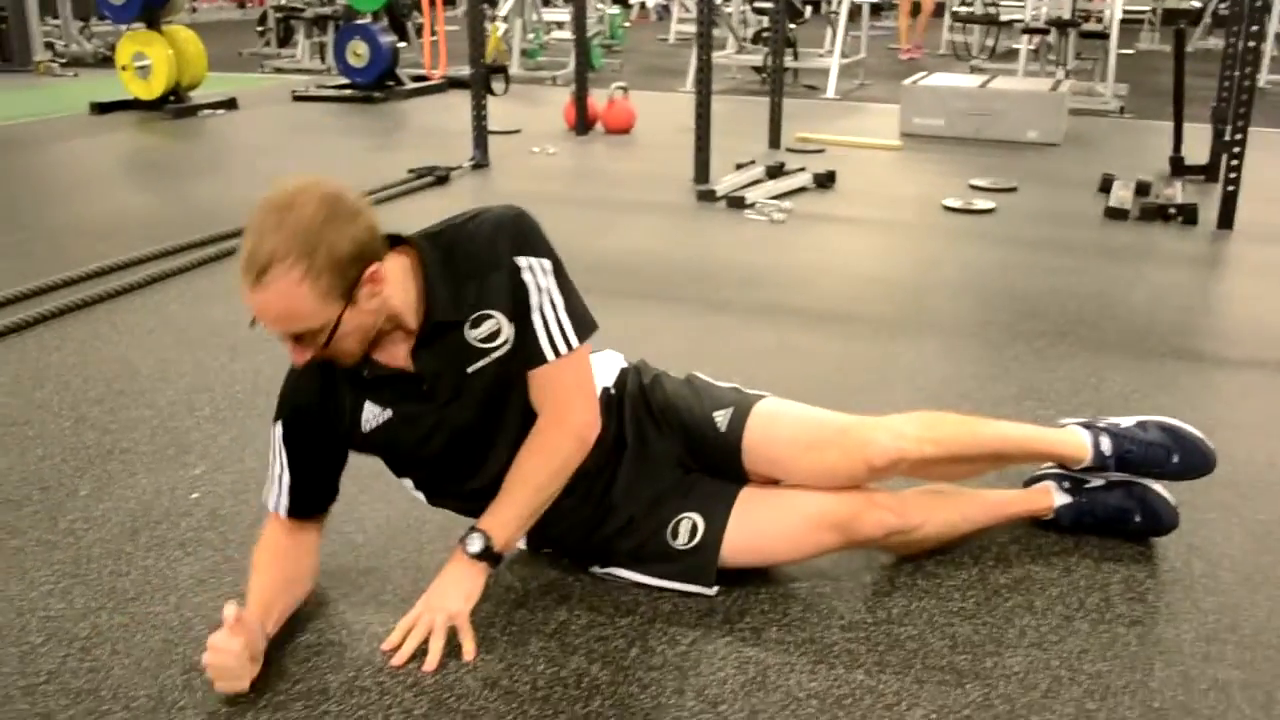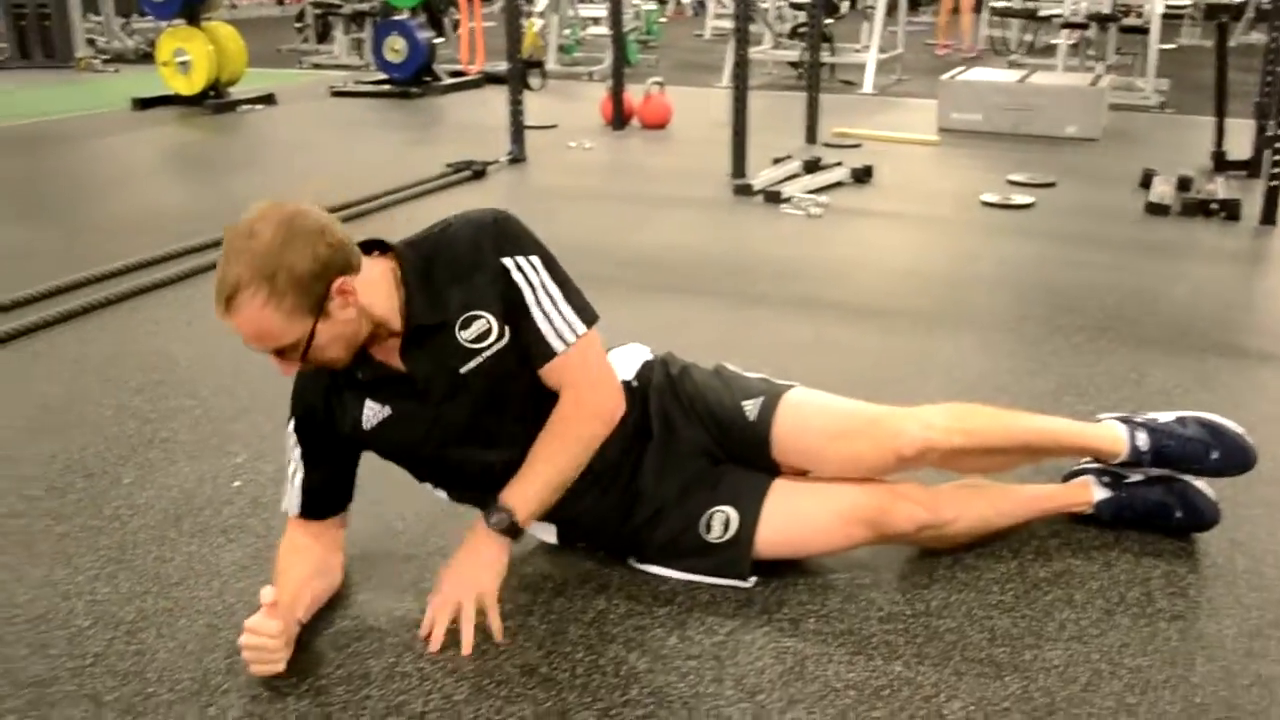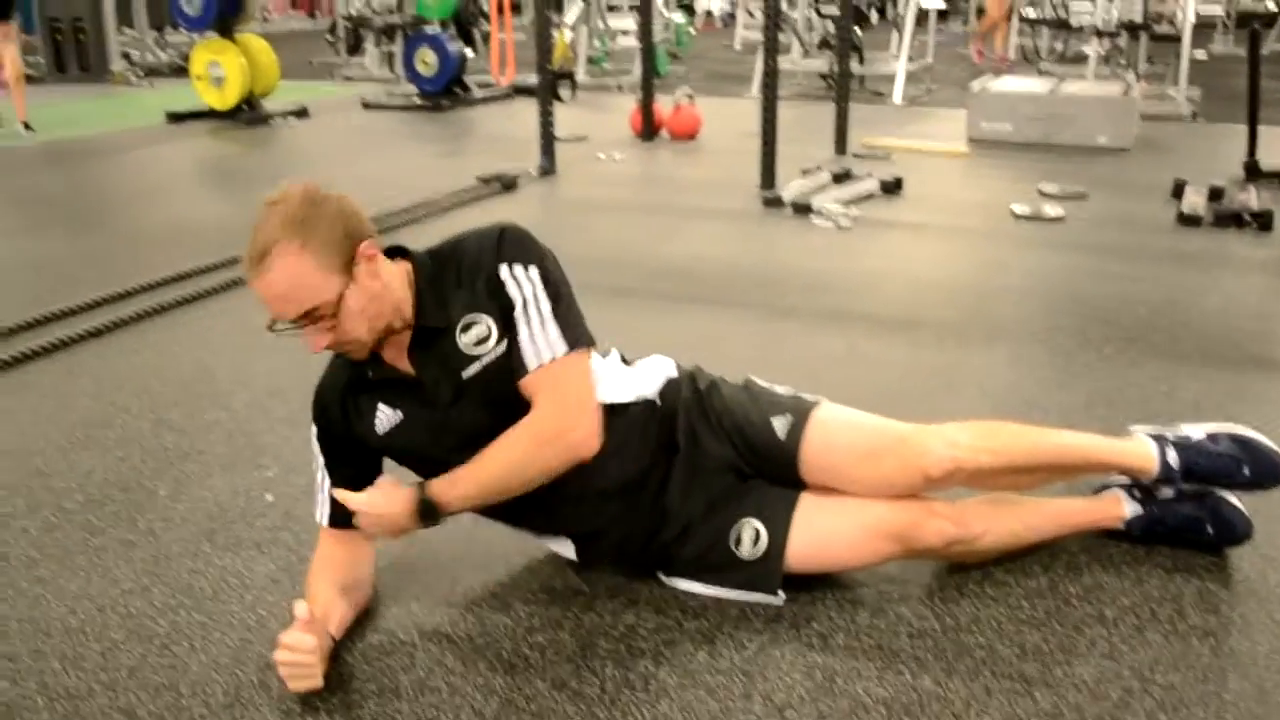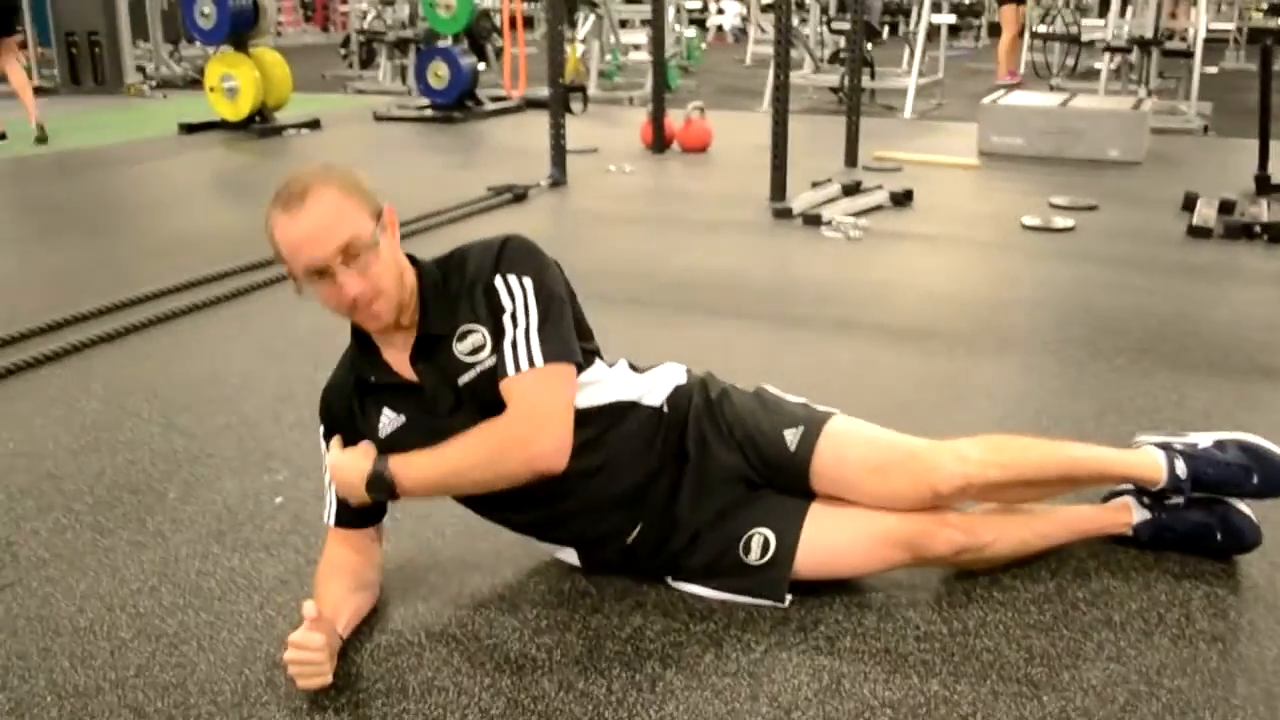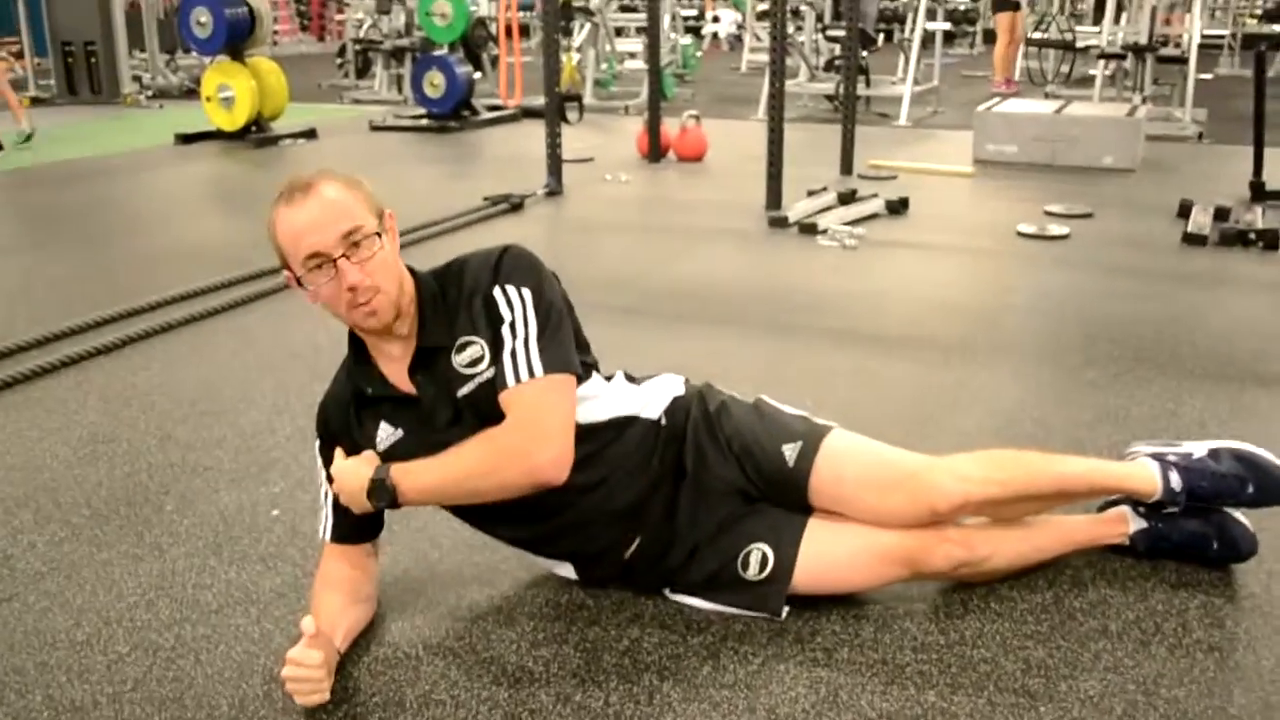
dt=0.2s
person 1, frame 1
left shoulder: (495, 247)
right shoulder: (317, 397)
left elbow: (575, 413)
right elbow: (296, 527)
left wrist: (471, 560)
right wrist: (249, 629)
left hip: (642, 416)
right hip: (606, 523)
left knee: (864, 451)
right knee: (859, 520)
left ankle: (1083, 445)
right ankle: (1058, 502)
person 1, frame 2
left shoulder: (479, 249)
right shoulder: (327, 405)
left elbow: (593, 394)
right elbow: (315, 526)
left wrist: (495, 530)
right wrist: (281, 614)
left hip: (665, 408)
right hip: (631, 516)
left knee: (893, 440)
right knee: (889, 513)
left ankle: (1118, 442)
right ankle: (1093, 499)
person 1, frame 3
left shoulder: (494, 262)
right shoulder: (347, 407)
left elbow: (571, 428)
right elbow: (347, 534)
left wrist: (422, 502)
right wrist: (317, 628)
left hip: (690, 424)
right hip: (664, 531)
left knee: (923, 461)
right knee: (919, 532)
left ankle: (1150, 456)
right ankle: (1125, 515)
person 1, frame 4
left shoulder: (499, 271)
right shoulder: (353, 403)
left elbow: (539, 441)
right elbow: (353, 540)
left wrist: (385, 473)
right wrist: (325, 628)
left hip: (702, 430)
right hip: (670, 539)
left knee: (934, 477)
right knee: (929, 539)
left ankle: (1158, 465)
right ankle: (1135, 520)
person 1, frame 5
left shoulder: (497, 281)
right shoulder: (349, 417)
left elbow: (541, 451)
right elbow: (350, 552)
left wrist: (389, 482)
right wrist: (322, 642)
left hip: (699, 441)
right hip: (670, 552)
left knee: (933, 494)
right knee: (930, 555)
left ankle: (1153, 478)
right ankle: (1130, 529)
